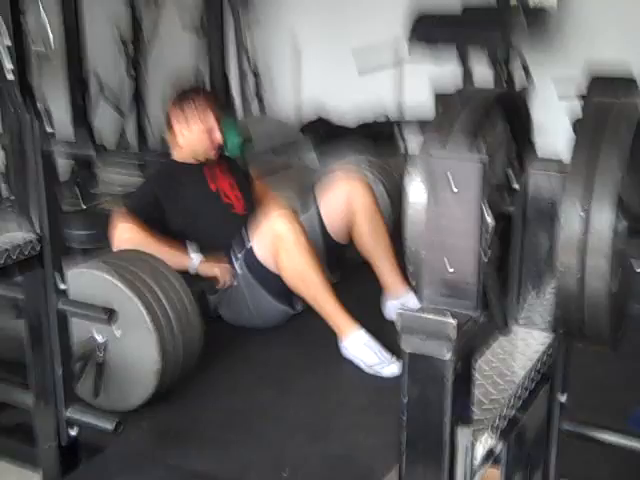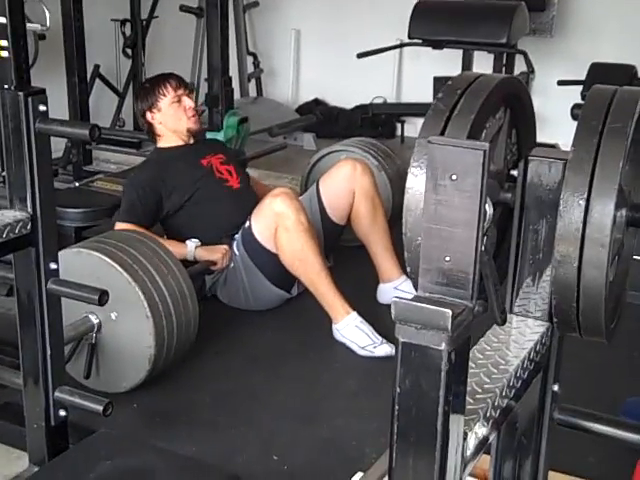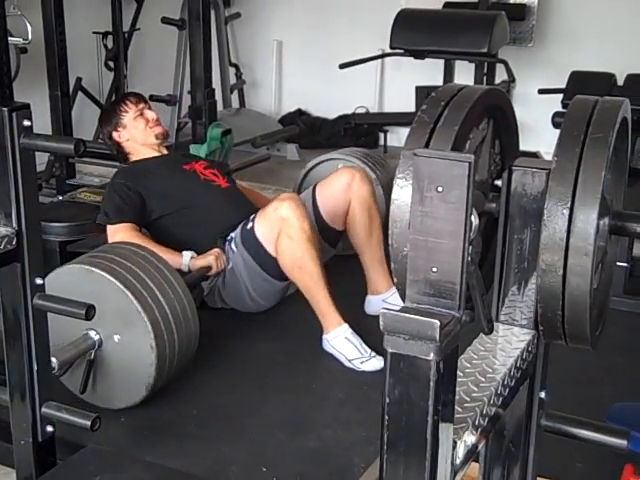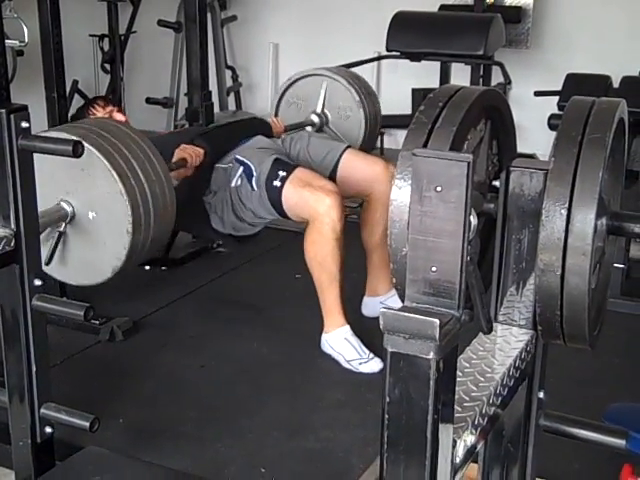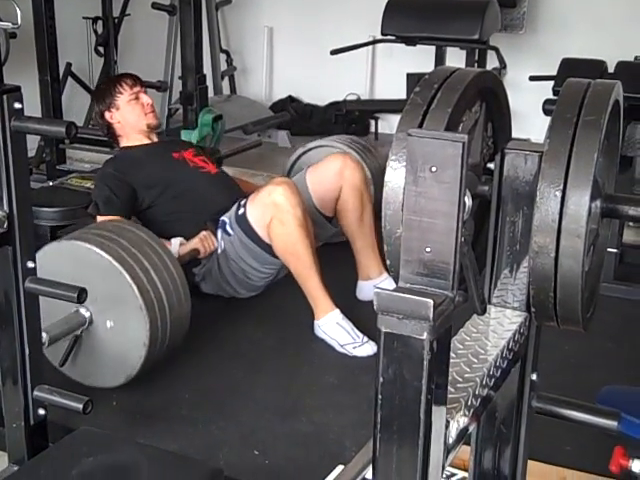
dt=1s
person 1, frame 1
left shoulder: (220, 162)
right shoulder: (160, 187)
left elbow: (255, 187)
right elbow: (123, 237)
left wrist: (294, 229)
right wrist: (197, 262)
left hip: (282, 261)
left knee: (350, 187)
right knee: (280, 222)
left ankle: (399, 296)
right ankle: (351, 336)
person 1, frame 2
left shoulder: (214, 148)
right shoulder: (150, 175)
left wrist: (298, 212)
right wrist: (193, 249)
left hip: (283, 246)
right hip: (234, 270)
left knee: (352, 172)
right knee: (281, 203)
left ankle: (393, 283)
right ankle: (345, 320)
person 1, frame 3
left shoulder: (191, 160)
right shoulder: (128, 182)
right elbow: (122, 241)
left wrist: (294, 214)
right wrist: (188, 261)
left hip: (277, 251)
right hip: (230, 266)
left knee: (351, 181)
right knee: (287, 210)
left ankle: (382, 295)
right ankle: (336, 332)
person 1, frame 4
left shoulder: (155, 147)
left wrist: (267, 126)
right wrist: (176, 169)
right hip: (233, 173)
left knee: (381, 175)
right knee: (325, 203)
left ankle: (379, 294)
right ankle: (335, 332)
person 1, frame 5
left shoulder: (181, 147)
right shoulder: (117, 172)
right wrist: (177, 246)
left hip: (257, 227)
right hip: (220, 255)
left knee: (341, 166)
right knee: (279, 194)
left ankle: (373, 279)
right ankle: (327, 318)
